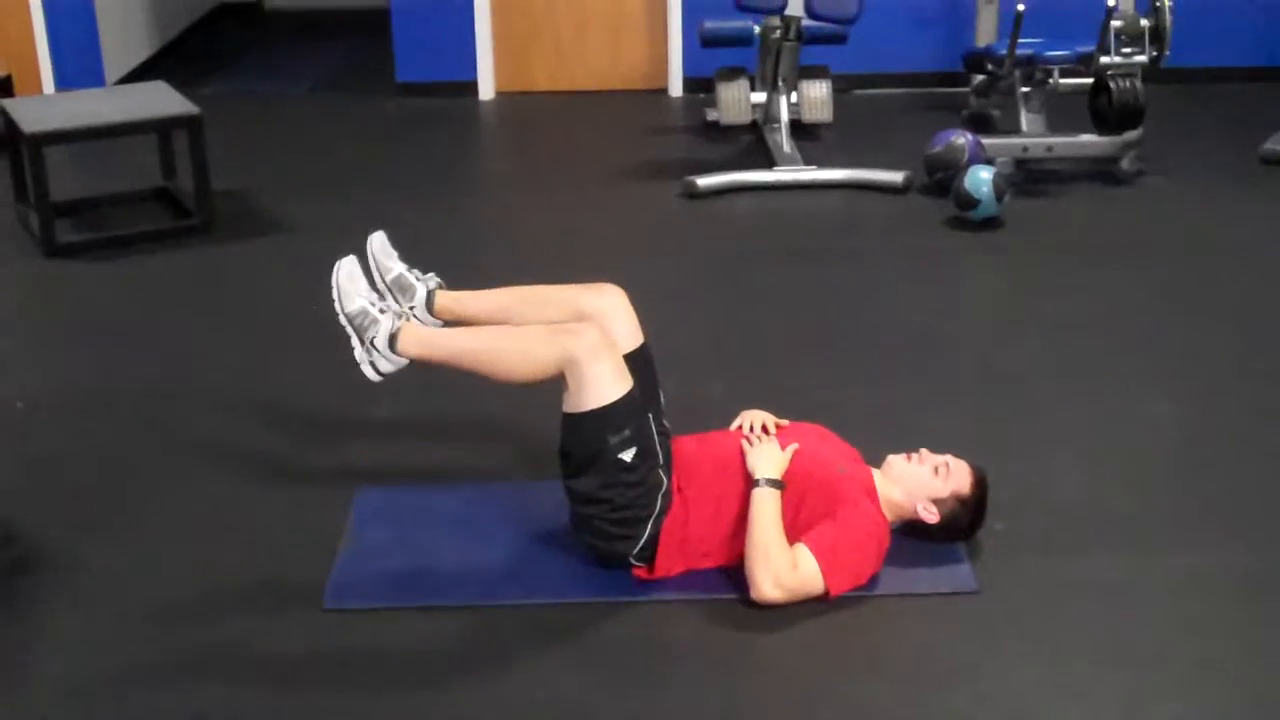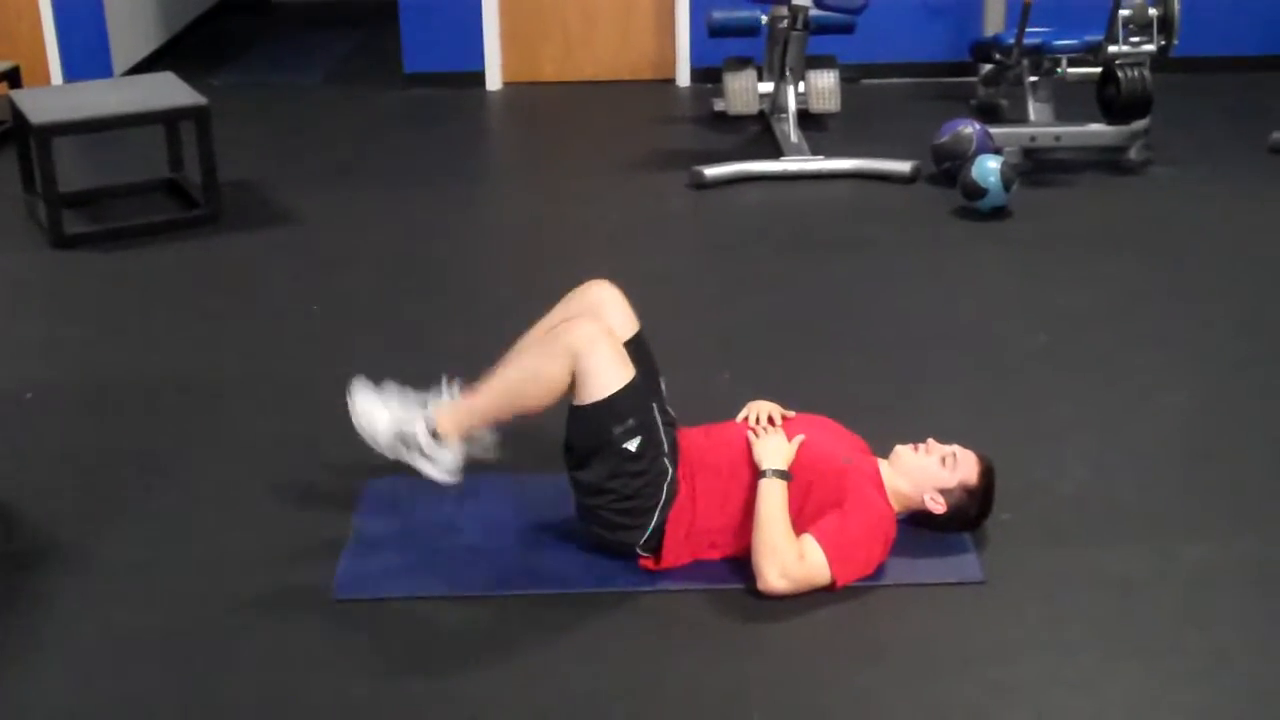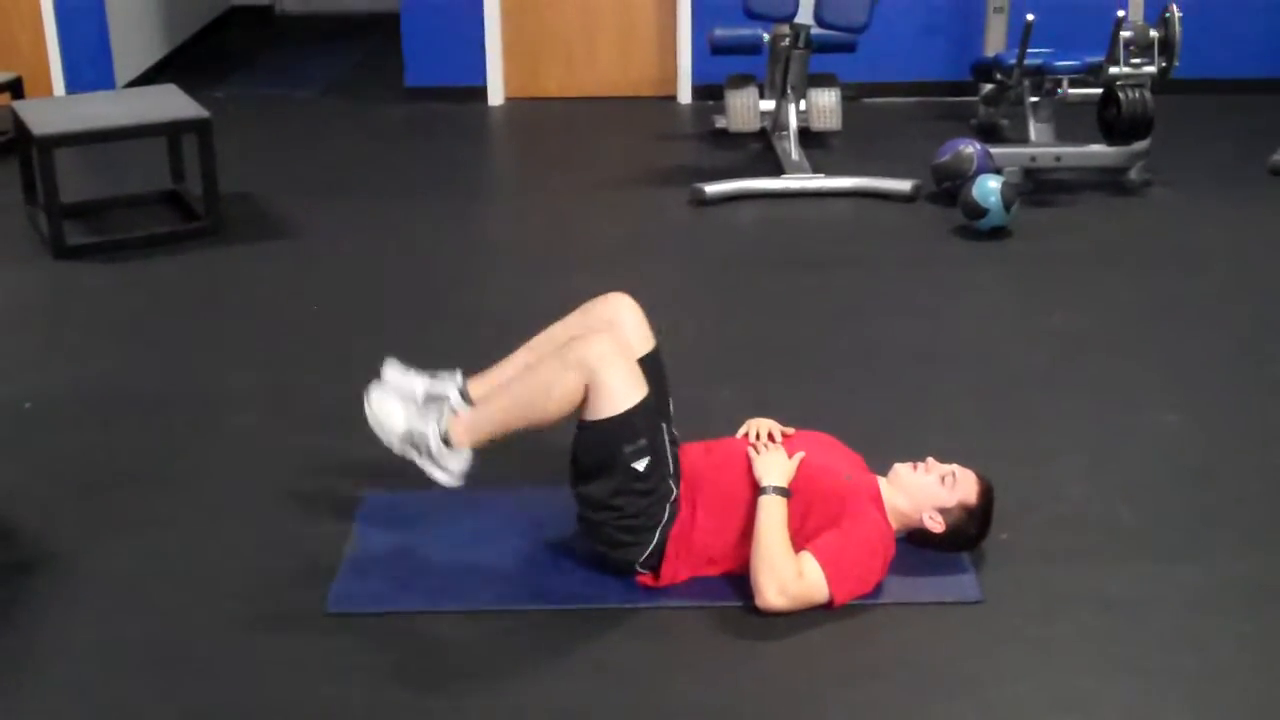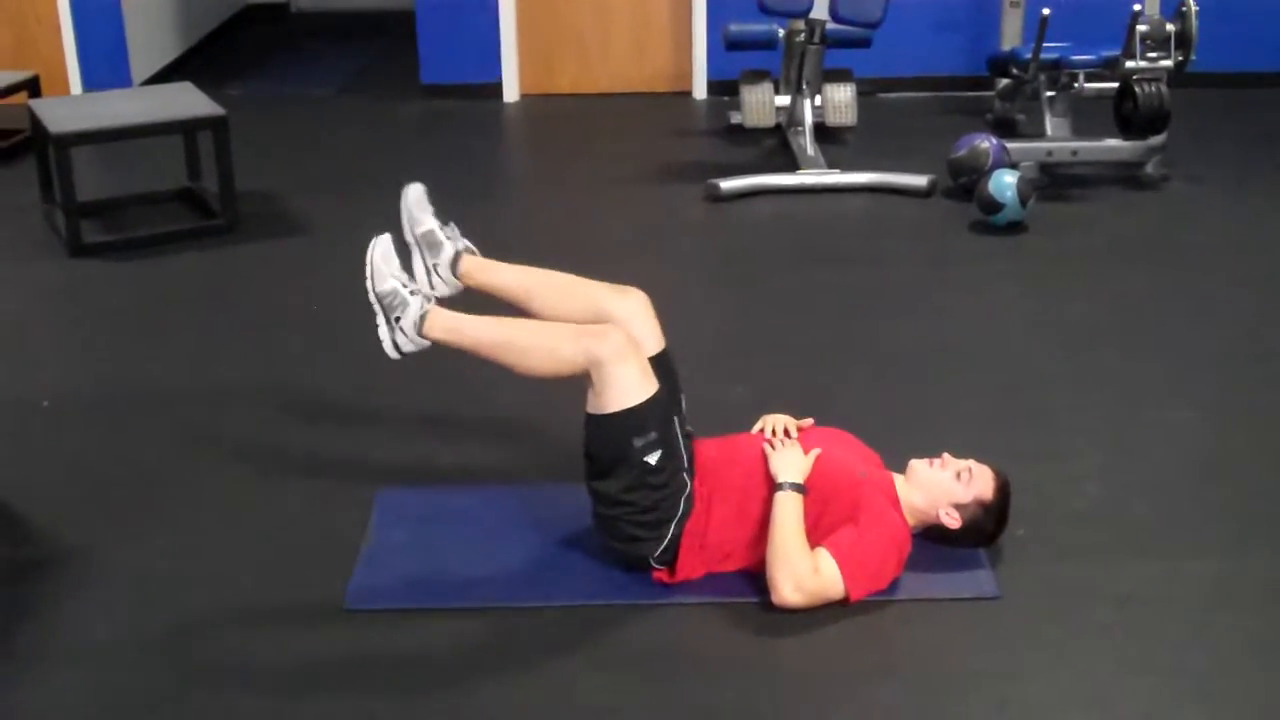
dt=0.7s
person 1, frame 1
left shoulder: (862, 529)
right shoulder: (849, 467)
left elbow: (769, 584)
left wrist: (766, 479)
right wrist: (758, 422)
left hip: (639, 520)
right hip: (662, 462)
left knee: (583, 344)
right knee: (604, 302)
left ankle: (396, 342)
right ankle: (429, 303)
person 1, frame 2
left shoulder: (868, 523)
right shoulder: (856, 453)
left elbow: (777, 575)
left wrist: (772, 470)
right wrist: (766, 414)
left hip: (646, 510)
right hip: (665, 454)
left knee: (585, 342)
right knee: (600, 298)
left ankle: (436, 433)
right ankle: (463, 417)
person 1, frame 3
left shoulder: (868, 539)
right shoulder: (853, 474)
left elbow: (774, 592)
left wrist: (772, 487)
right wrist: (765, 431)
left hip: (645, 527)
right hip: (669, 473)
left knee: (600, 354)
right knee: (615, 312)
left ankle: (449, 442)
right ankle: (460, 400)
person 1, frame 4
left shoulder: (884, 536)
right shoulder: (870, 467)
left elbow: (790, 588)
left wrist: (790, 484)
right wrist: (782, 426)
left hip: (661, 523)
right hip: (683, 468)
left knee: (610, 344)
right knee: (625, 305)
left ankle: (420, 323)
right ankle: (451, 265)
